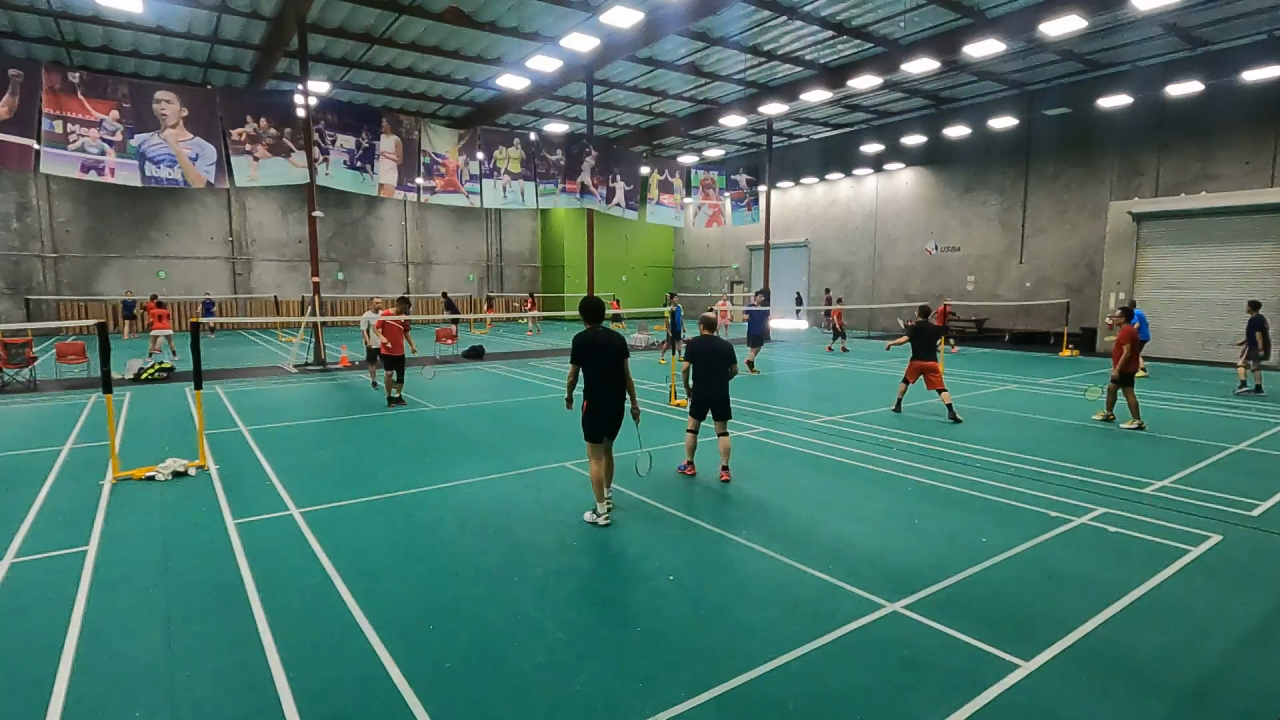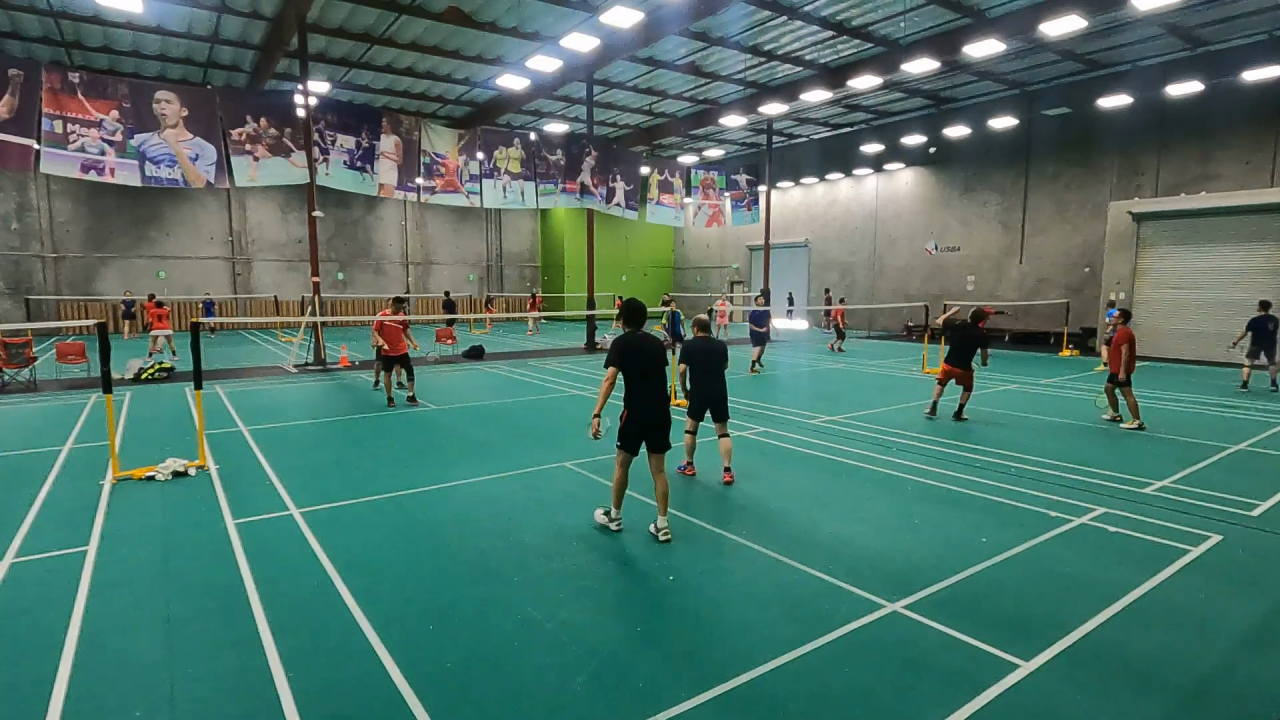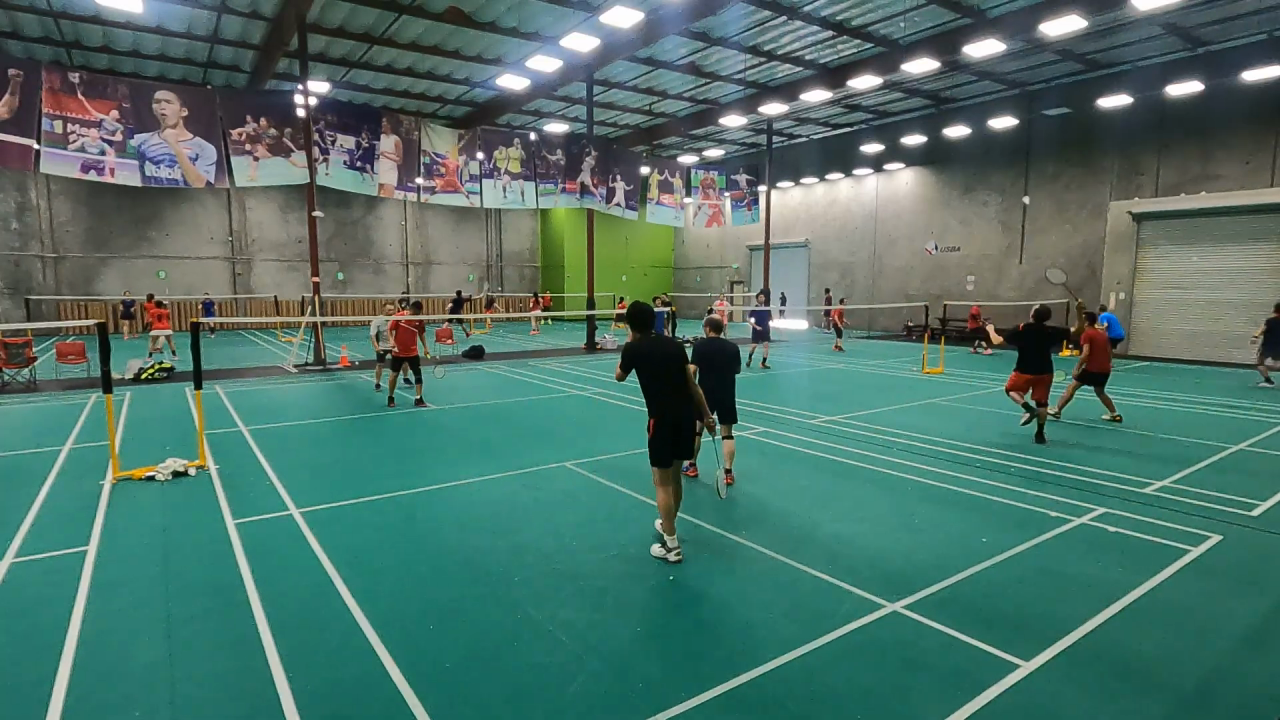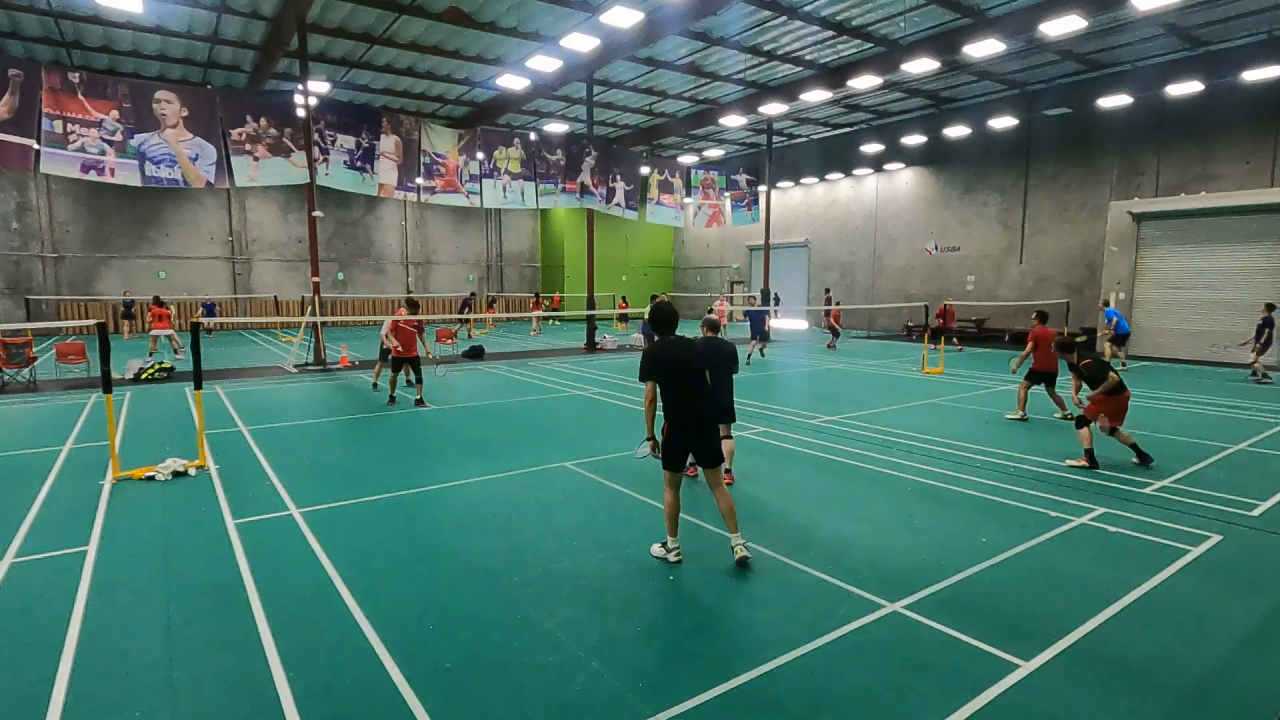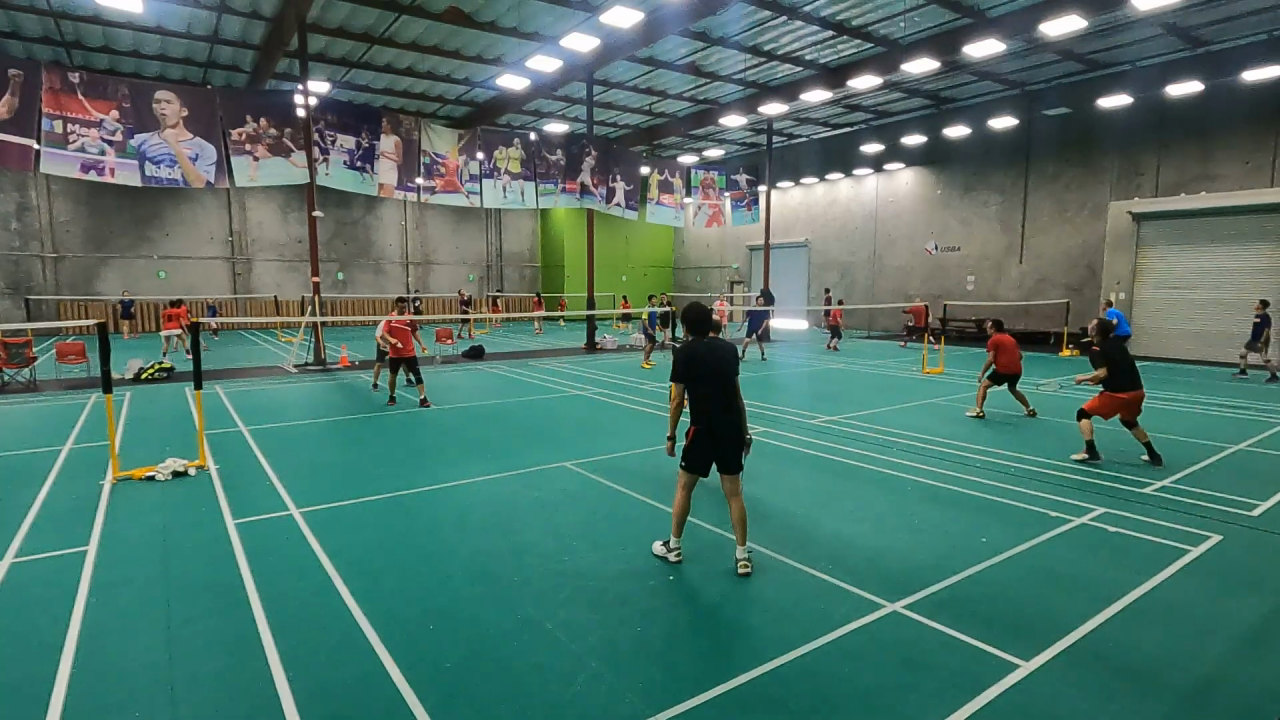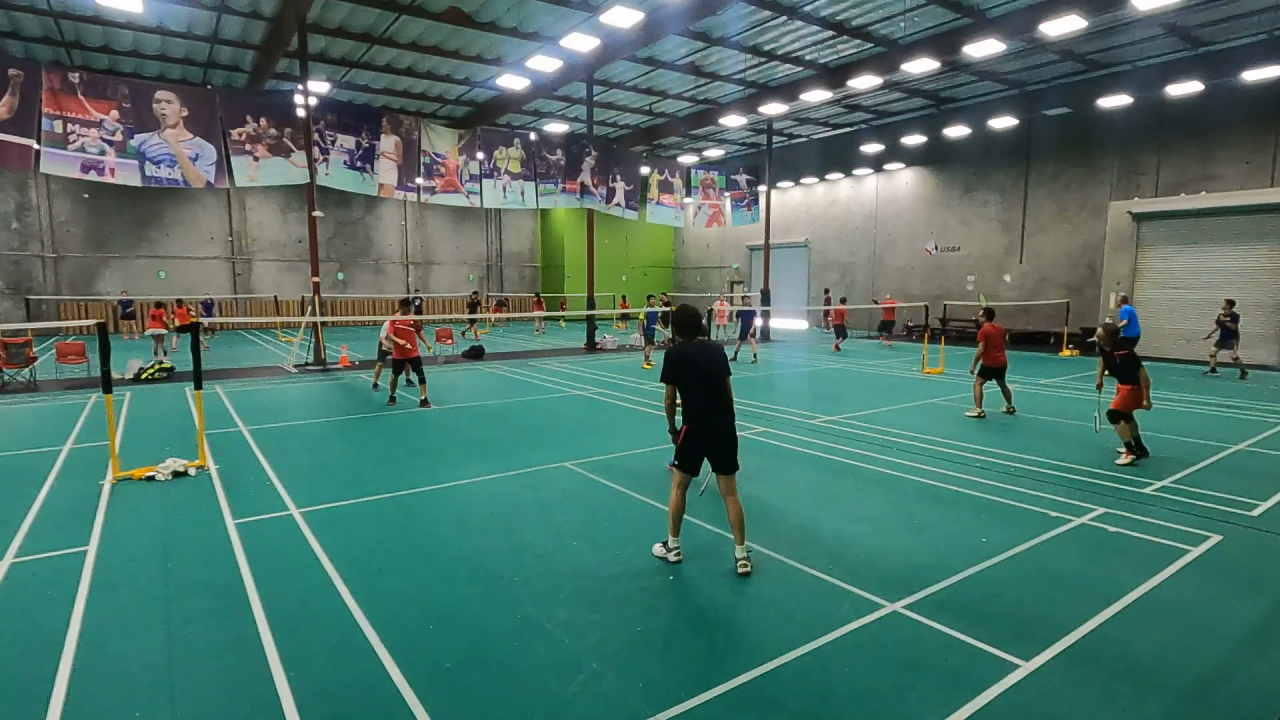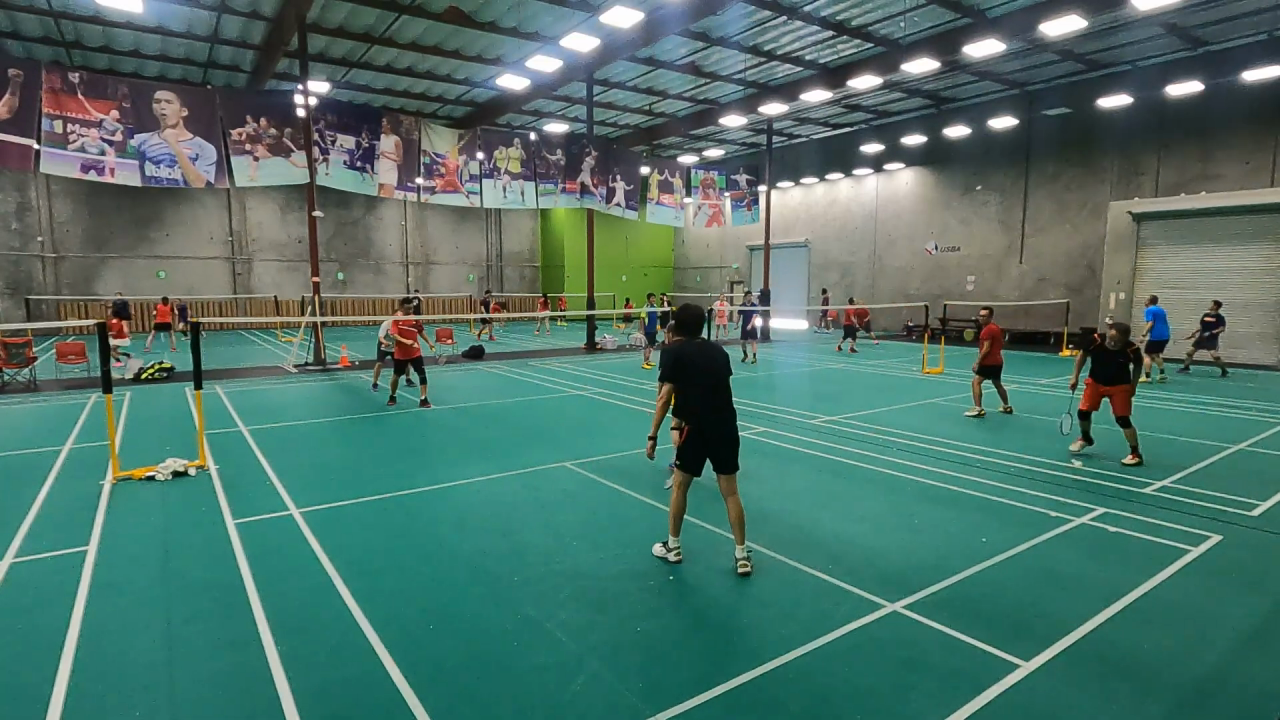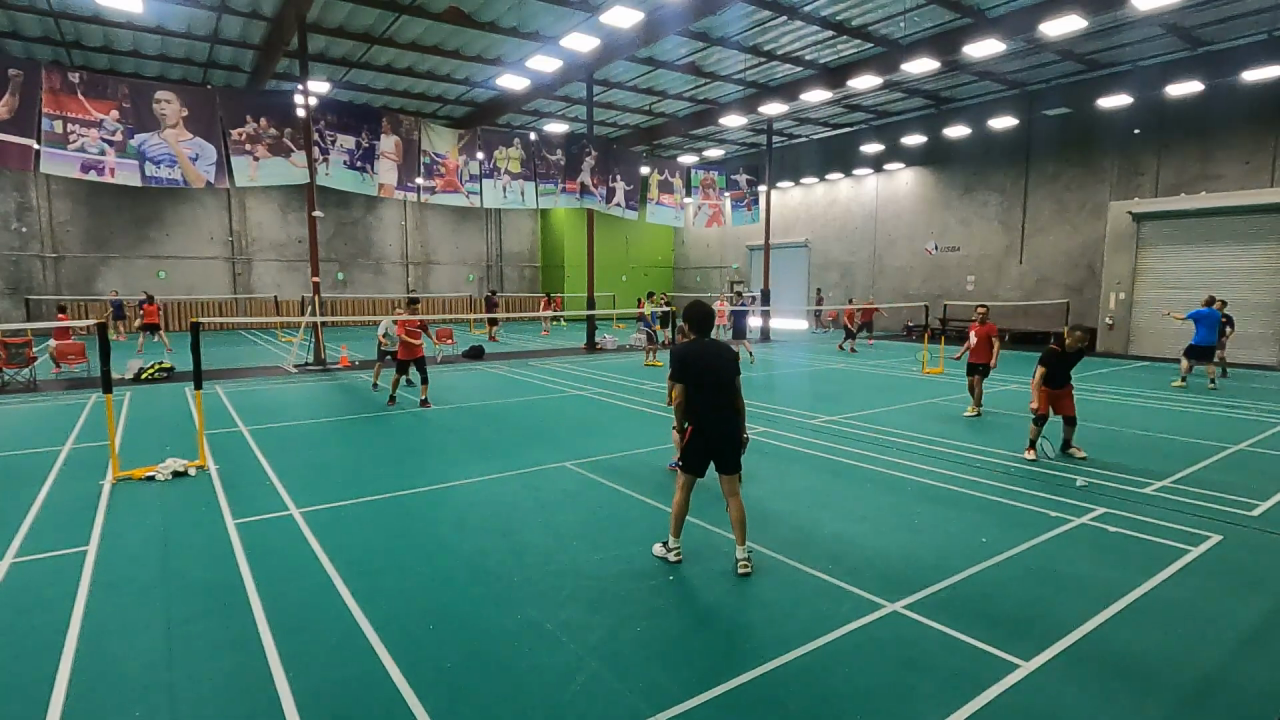
dt=0.5s
person 1, frame 1
left shoulder: (581, 339)
right shoulder: (617, 338)
left elbow: (573, 375)
right elbow: (627, 374)
left wrist: (568, 396)
right wrist: (634, 403)
left hip: (595, 403)
right hip: (616, 403)
left knee: (596, 457)
right knee: (607, 449)
left ankle: (601, 511)
right ankle: (608, 496)
person 1, frame 2
left shoulder: (621, 343)
right shoulder: (657, 343)
left elbow: (610, 380)
left wrist: (596, 414)
left hip: (636, 412)
right hip: (662, 411)
left knee: (622, 464)
right knee: (659, 469)
left ankle: (614, 516)
right ankle: (662, 525)
person 1, frame 3
left shoulder: (633, 349)
right shoulder: (674, 344)
left elbow: (619, 376)
right elbow: (692, 382)
right wrist: (707, 414)
left hip: (662, 420)
right hip: (687, 416)
left knee: (662, 483)
right knee: (675, 475)
left ankle: (671, 546)
right ankle: (669, 524)
person 1, frame 4
left shoulder: (652, 352)
right shoulder: (695, 346)
left elbow: (650, 398)
right elbow: (707, 385)
left wrist: (650, 436)
left hip: (677, 425)
right hip: (706, 421)
left knee: (671, 487)
right knee: (717, 485)
left ankle: (672, 547)
right ankle: (738, 544)
person 1, frame 5
left shoulder: (684, 352)
right shoulder: (728, 348)
left elbow: (678, 400)
right elbow: (737, 393)
left wrist: (671, 435)
right wrist: (745, 429)
left hip: (703, 428)
right hip: (732, 427)
left knee: (684, 487)
right knee: (734, 492)
left ankle: (673, 547)
right ankle: (742, 557)
person 1, frame 6
left shoulder: (674, 354)
right shoulder: (717, 350)
left elbow: (669, 401)
right elbow: (728, 394)
left wrist: (673, 429)
left hip: (695, 428)
right hip: (724, 427)
left knee: (678, 486)
right knee: (730, 492)
left ankle: (672, 547)
right ankle: (741, 556)
person 1, frame 7
left shoulder: (676, 352)
right shoulder: (719, 351)
left elbow: (664, 398)
left wrist: (652, 435)
left hip: (697, 428)
right hip: (726, 427)
left knee: (680, 487)
right knee: (731, 492)
left ankle: (673, 547)
right ankle: (742, 556)
person 1, frame 8
left shoulder: (681, 353)
right shoulder: (727, 351)
left elbow: (679, 401)
right elbow: (738, 396)
left wrist: (680, 430)
right wrist: (742, 430)
left hip: (700, 429)
right hip: (729, 429)
left knee: (683, 488)
right knee: (733, 493)
left ankle: (673, 547)
right ankle: (742, 556)
